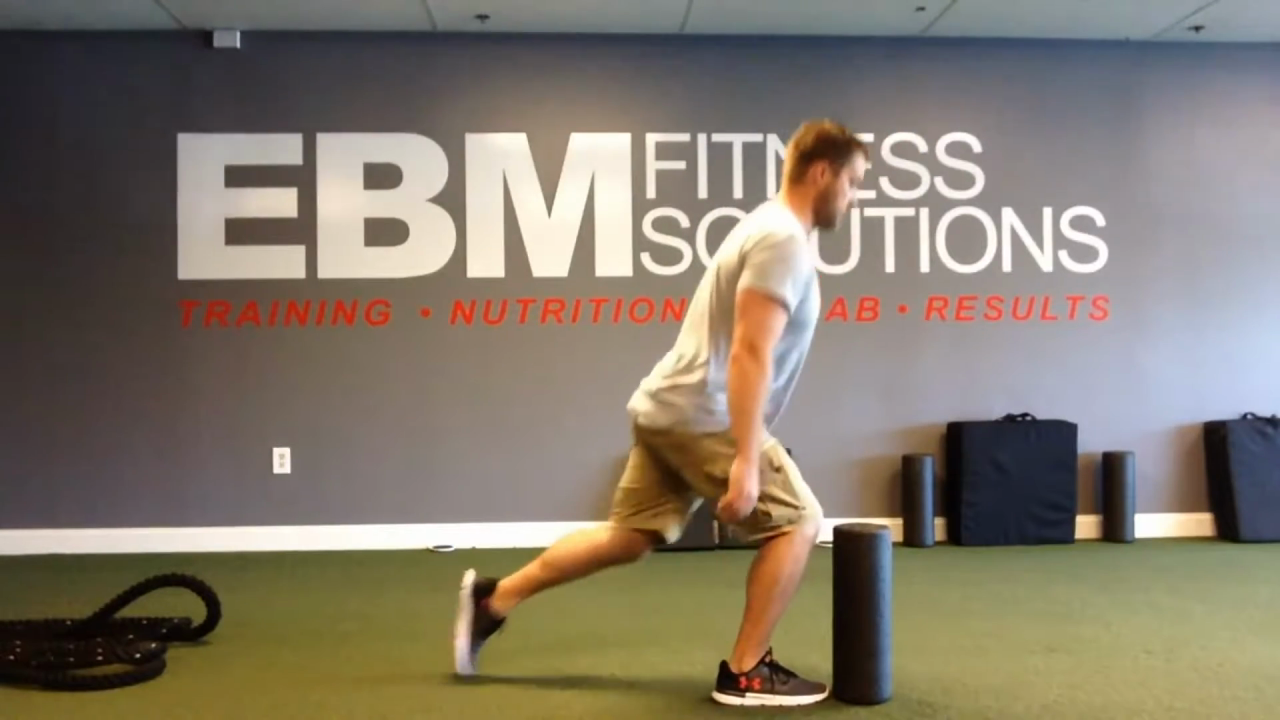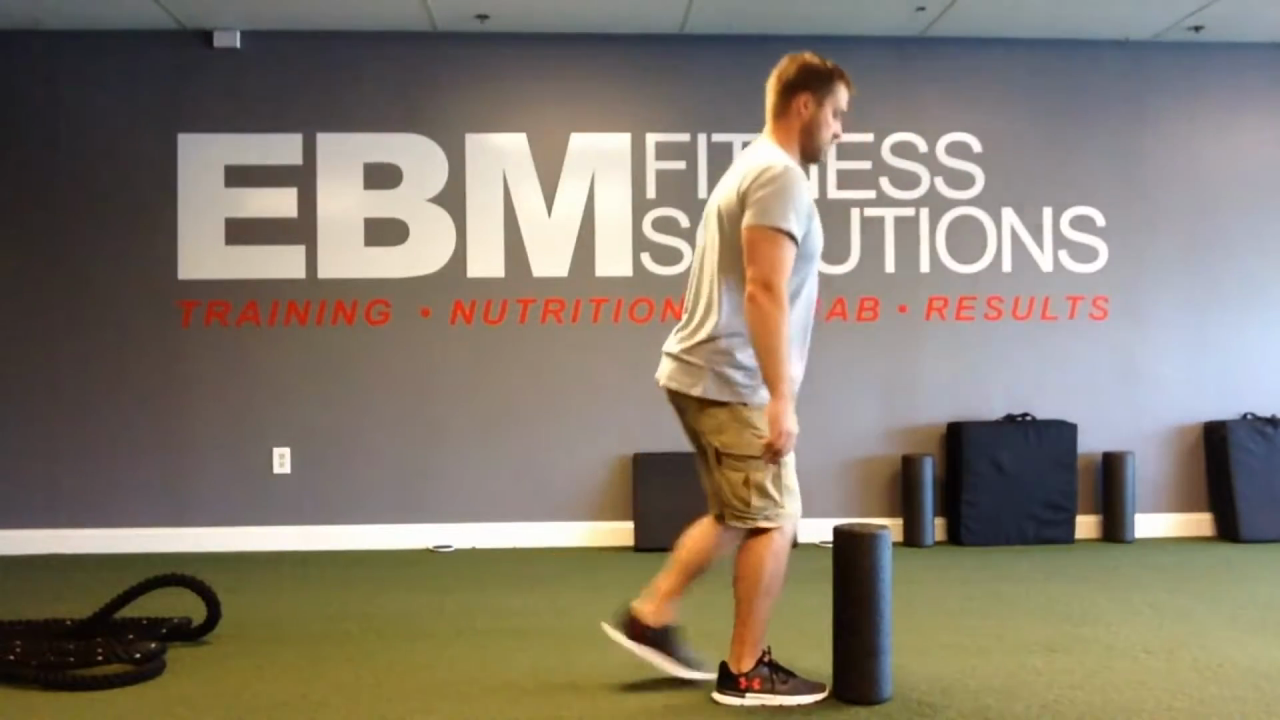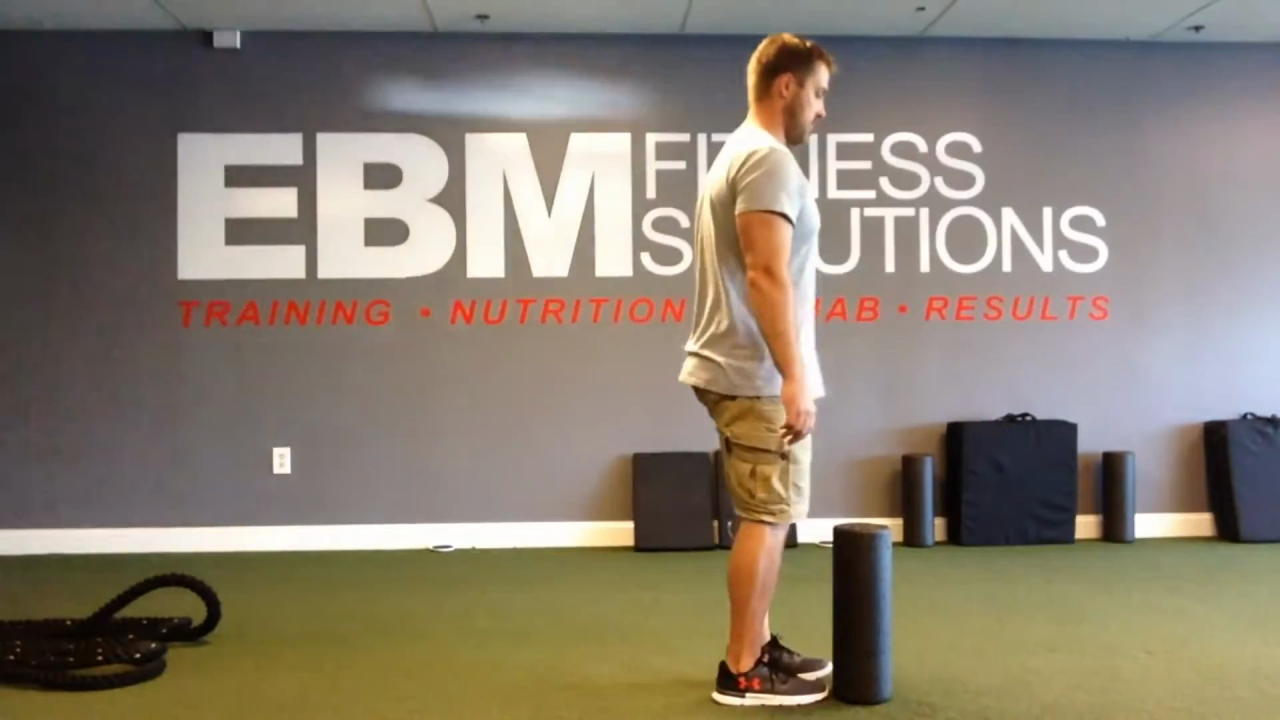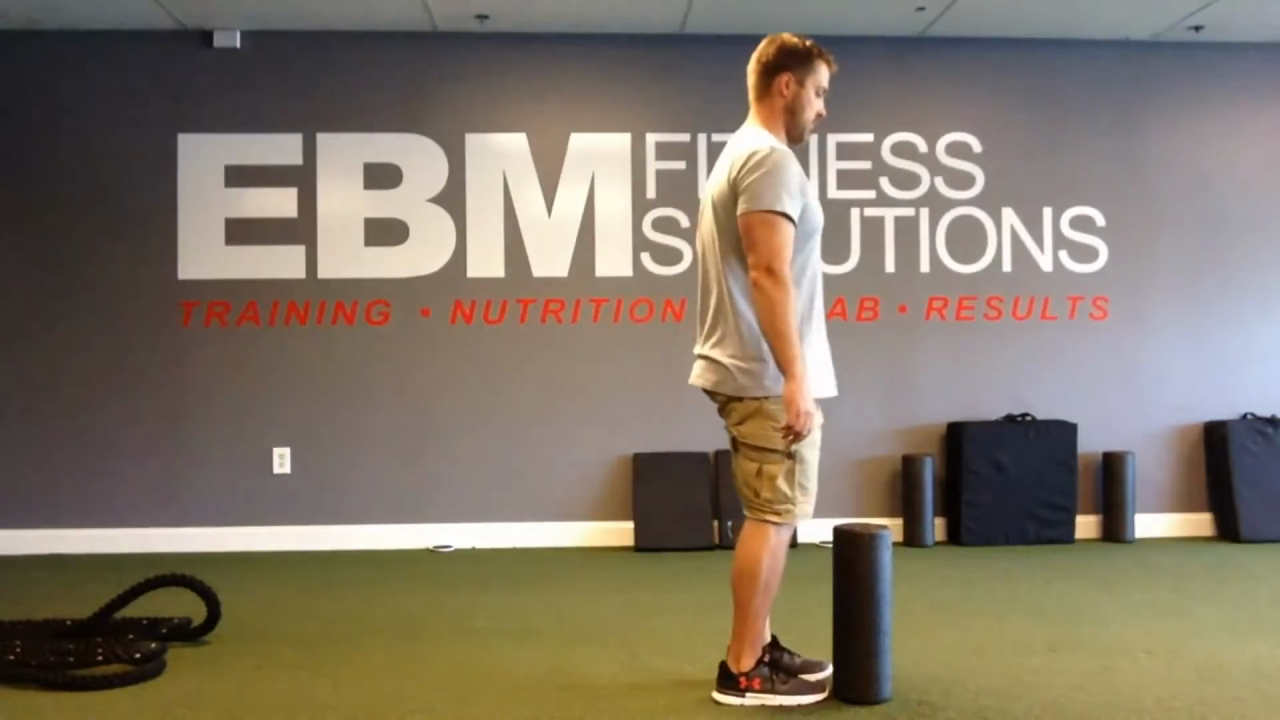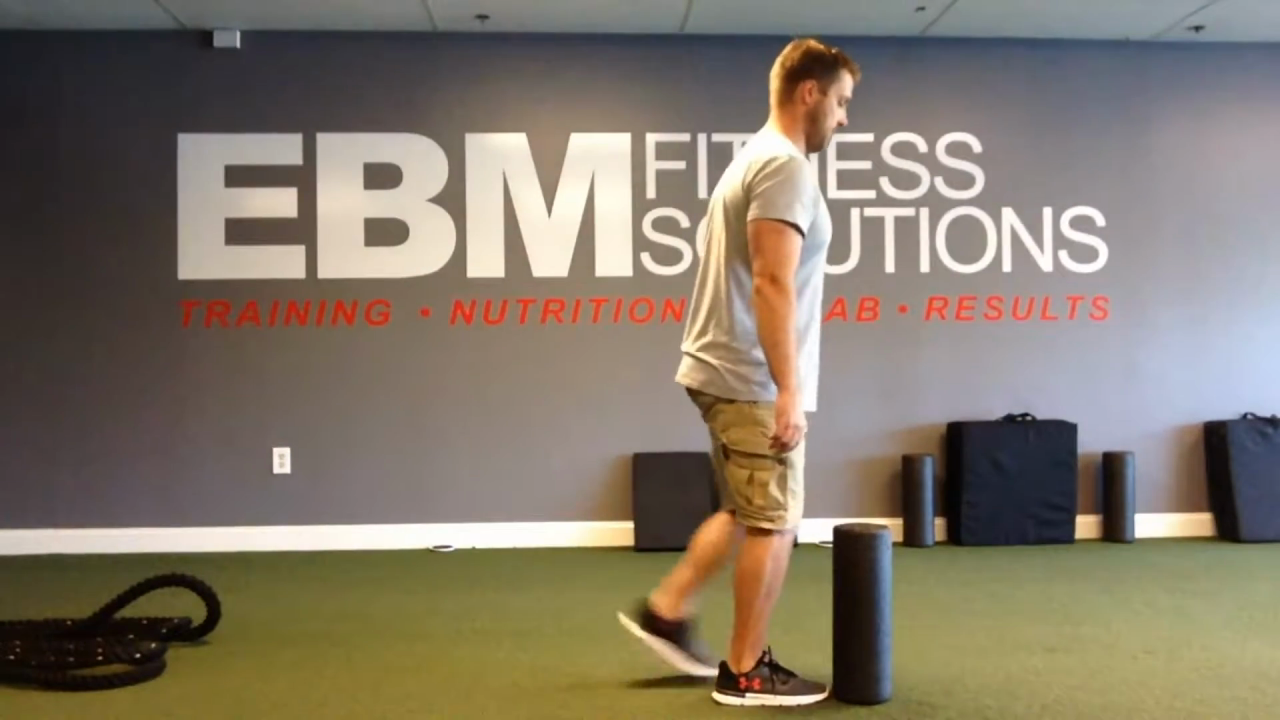
dt=0.3s
person 1, frame 1
left shoulder: (767, 230)
right shoulder: (785, 242)
right elbow: (750, 355)
left wrist: (747, 448)
right wrist: (747, 459)
left hip: (667, 406)
right hip: (702, 415)
left knee: (628, 534)
right knee: (795, 523)
left ankle: (494, 598)
right ankle: (747, 673)
person 1, frame 2
left shoulder: (753, 168)
right shoulder: (779, 175)
right elbow: (765, 292)
left wrist: (768, 391)
right wrist: (780, 400)
left hip: (700, 370)
right hip: (727, 379)
left knee: (735, 517)
right knee: (771, 521)
left ankle: (650, 617)
right ankle: (745, 673)
person 1, frame 3
left shoulder: (739, 154)
right shoulder: (768, 157)
right elbow: (767, 276)
right wrist: (795, 379)
left hip: (734, 368)
right hip: (757, 376)
left knee: (763, 515)
right knee: (769, 517)
left ankle: (758, 647)
right ankle: (743, 671)
person 1, frame 4
left shoulder: (741, 154)
right shoulder: (769, 158)
right elbow: (768, 276)
right wrist: (795, 379)
left hip: (745, 370)
right hip: (765, 376)
left knee: (769, 516)
right knee: (774, 517)
left ankle: (758, 649)
right ankle: (743, 671)
person 1, frame 5
left shoulder: (758, 158)
right shoulder: (785, 165)
right elbow: (770, 287)
right wrist: (788, 392)
left hip: (720, 367)
right hip: (745, 379)
left knee: (747, 514)
right knee: (774, 522)
left ankle: (668, 613)
right ankle: (744, 672)
